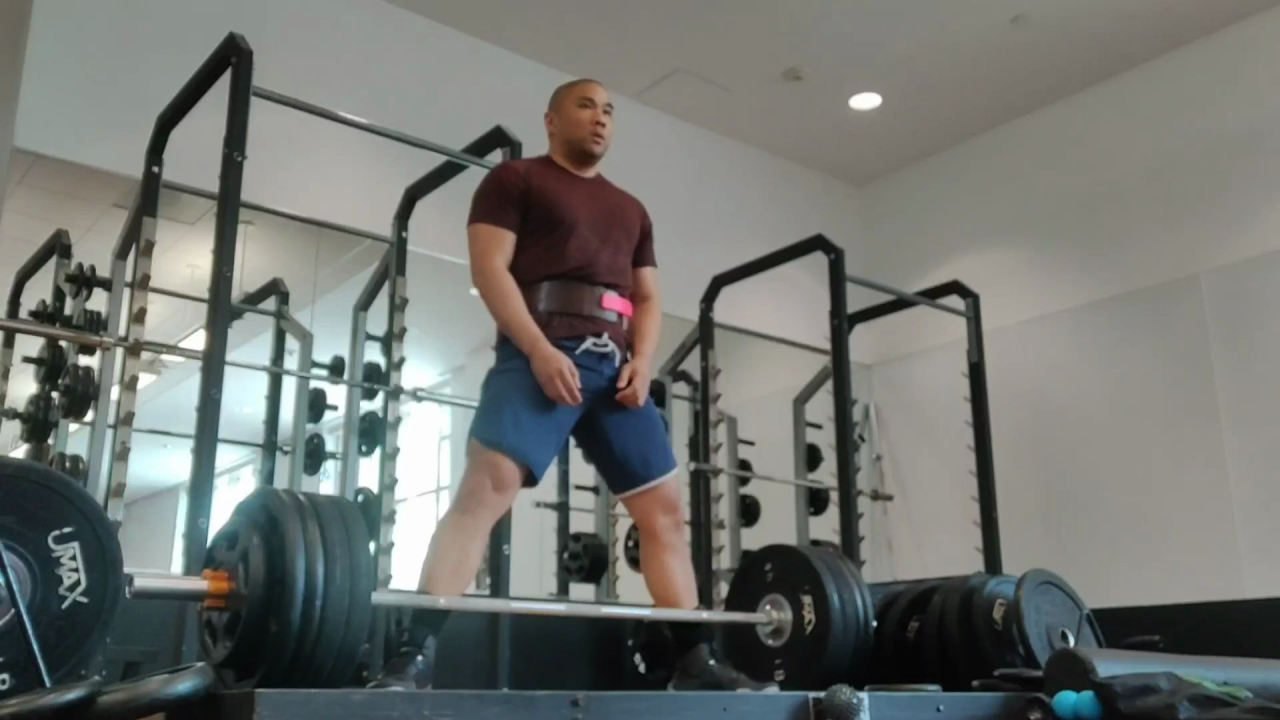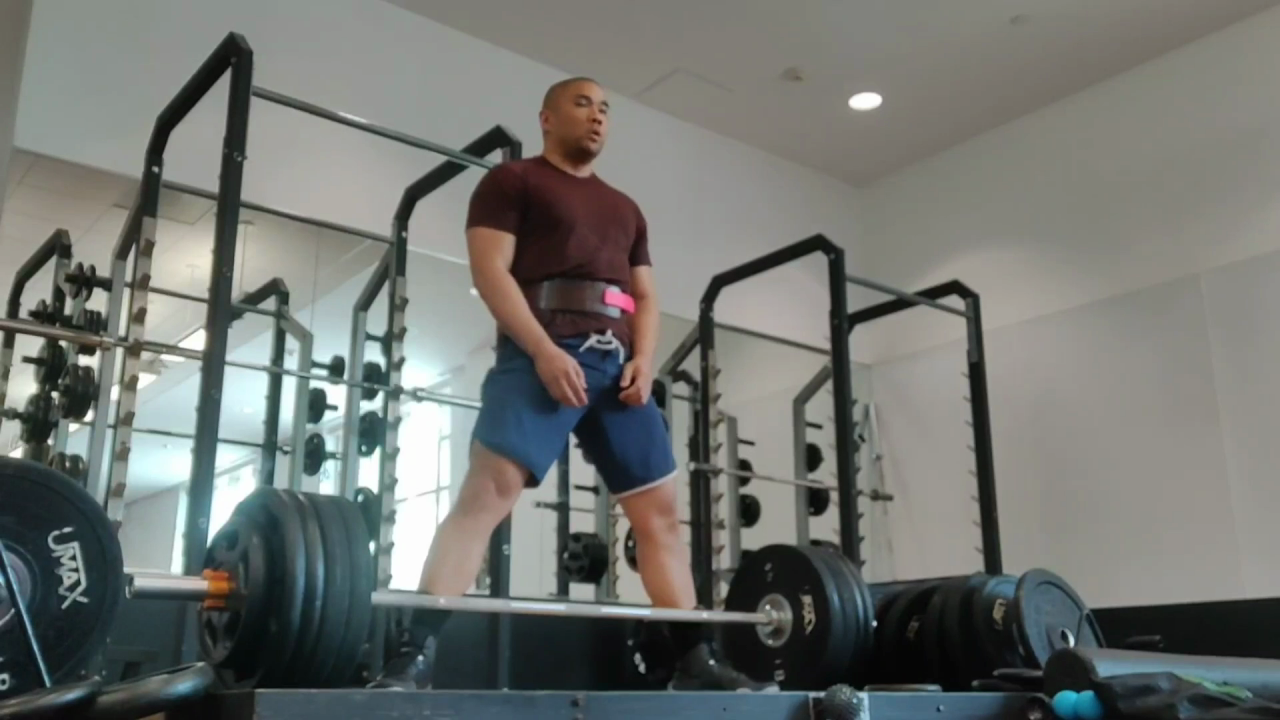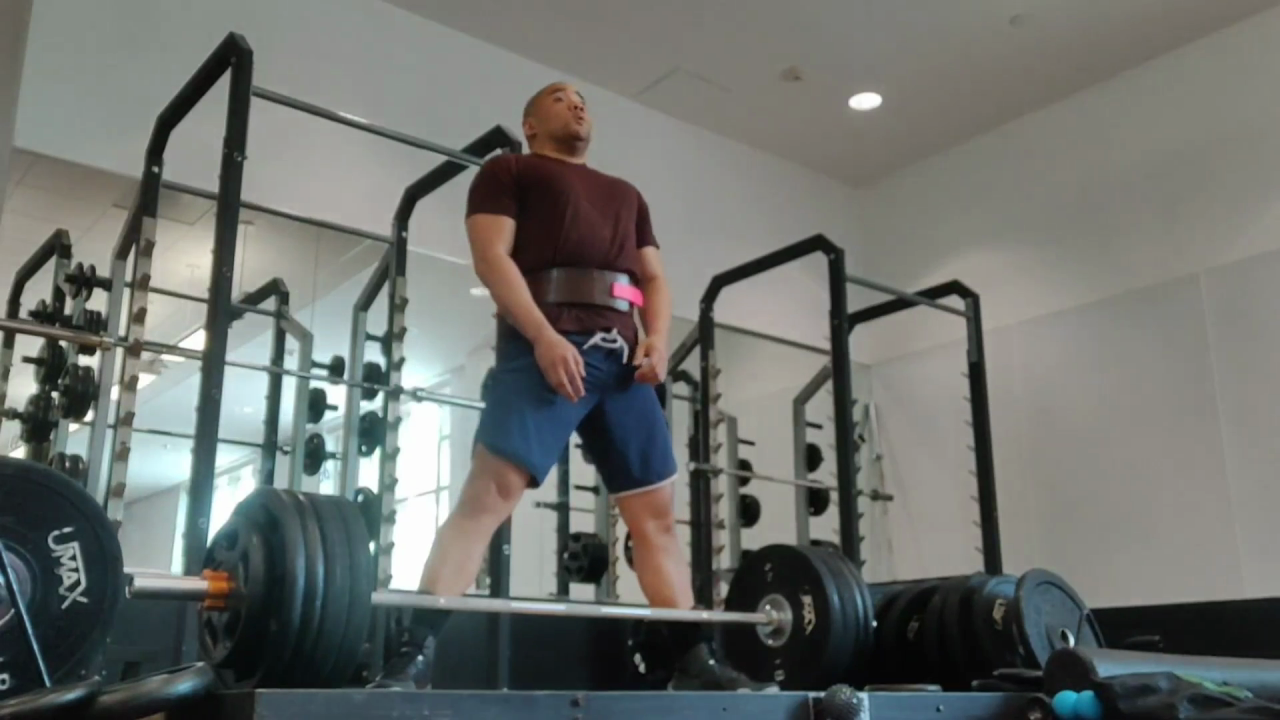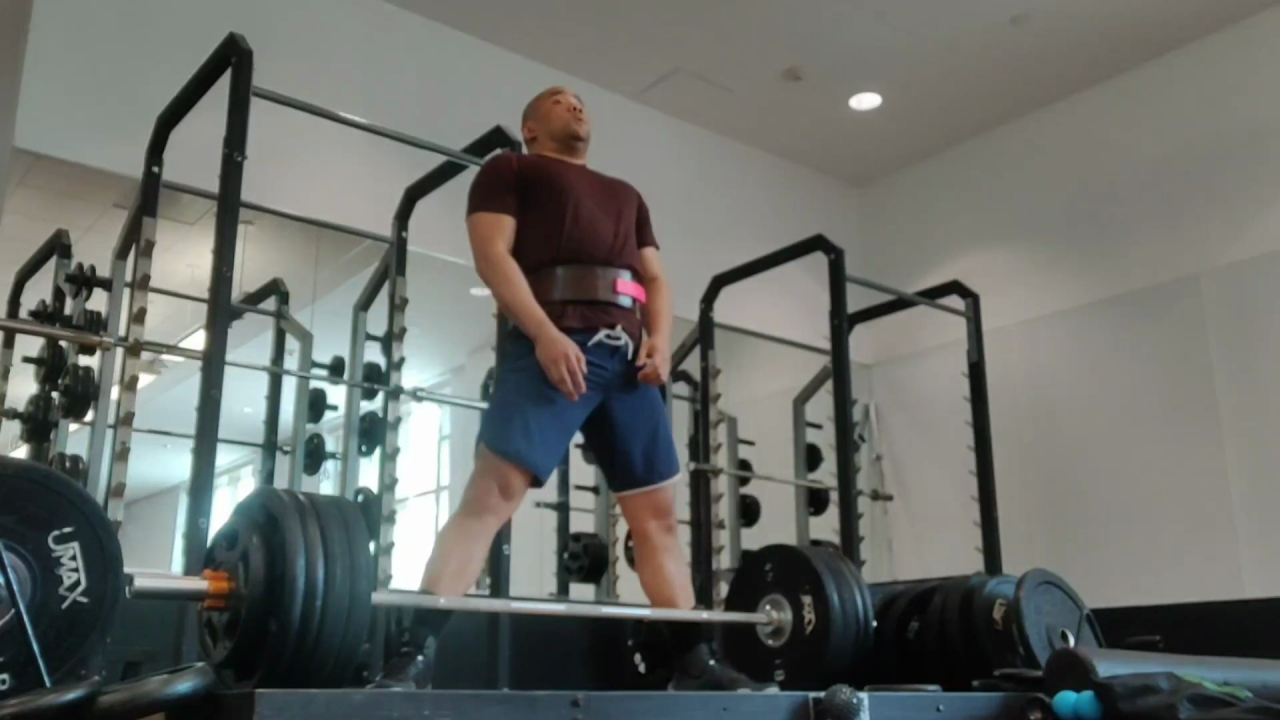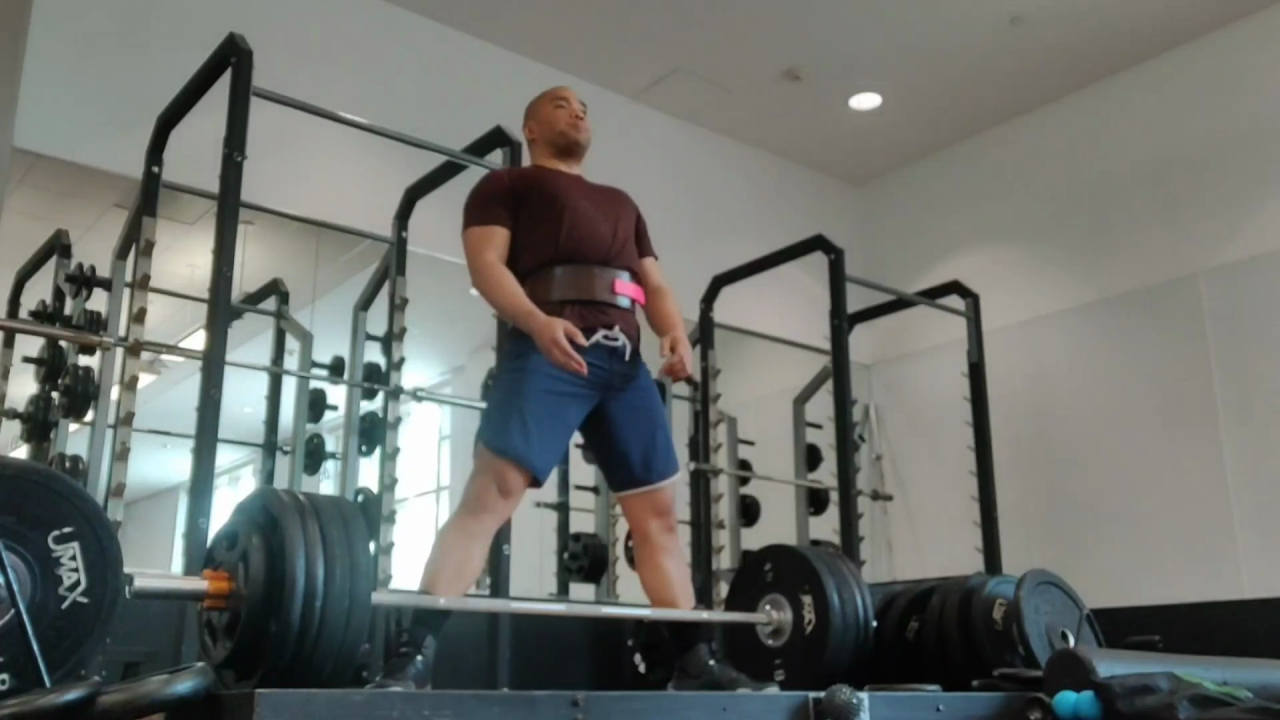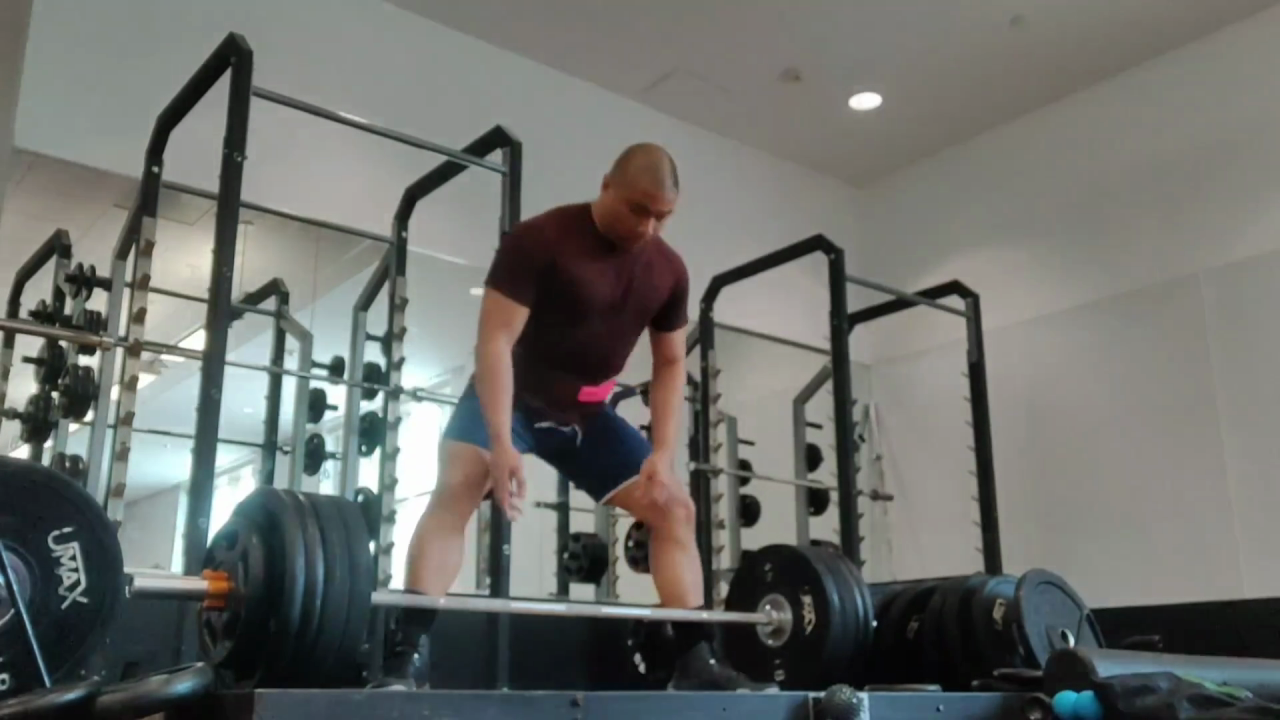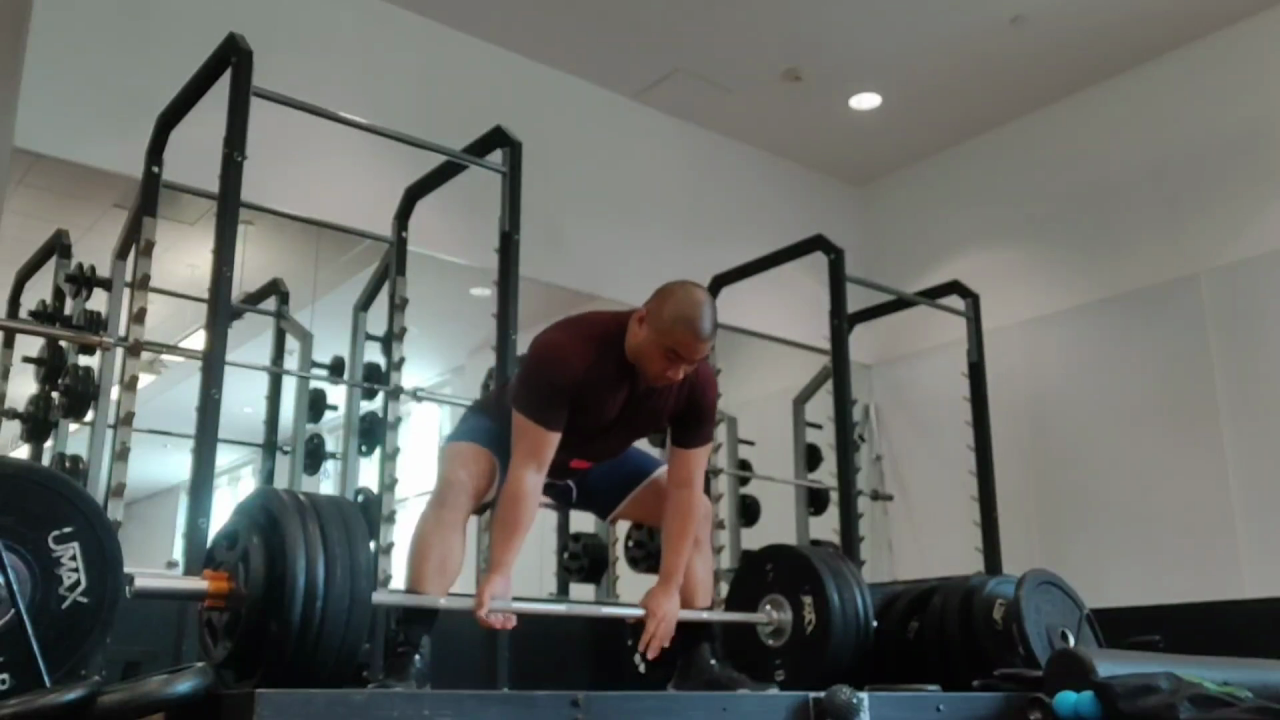
dt=0.7s
person 1, frame 1
left shoulder: (630, 209)
right shoulder: (515, 180)
left elbow: (648, 297)
right elbow: (489, 267)
left wrist: (642, 361)
right wrist: (540, 350)
left hip: (614, 365)
right hip: (540, 356)
left knee: (665, 509)
right knee: (484, 489)
left ankle: (695, 659)
right ankle: (415, 654)
person 1, frame 2
left shoulder: (624, 208)
right shoulder: (511, 181)
left elbow: (645, 296)
right elbow: (489, 270)
left wrist: (643, 359)
right wrist: (545, 351)
left hip: (616, 365)
right hip: (541, 355)
left knee: (661, 511)
right knee: (486, 491)
left ankle: (695, 660)
right ankle: (414, 655)
person 1, frame 3
left shoulder: (625, 194)
right shoulder: (508, 171)
left elbow: (654, 277)
right elbow: (491, 256)
left wrist: (657, 338)
right wrist: (543, 336)
left hip: (620, 356)
right hip: (546, 347)
left knee: (656, 512)
right knee: (487, 493)
left ankle: (694, 660)
right ankle: (412, 655)
person 1, frame 4
left shoulder: (625, 194)
right shoulder: (509, 170)
left elbow: (655, 277)
right elbow: (492, 252)
left wrist: (659, 338)
right wrist: (544, 333)
left hip: (625, 354)
right hip: (550, 346)
left knee: (659, 512)
right knee: (491, 493)
left ankle: (695, 661)
right ankle: (414, 654)
person 1, frame 5
left shoulder: (620, 203)
right shoulder: (505, 186)
left elbow: (654, 283)
right elbow: (485, 263)
left wrist: (675, 331)
right wrist: (538, 322)
left hip: (624, 357)
right hip: (547, 348)
left knee: (658, 511)
right knee: (491, 493)
left ankle: (695, 659)
right ankle: (412, 653)
person 1, frame 6
left shoulder: (668, 270)
right shoulder: (539, 240)
left elbow: (670, 362)
right elbow: (495, 340)
left wrist: (662, 450)
right wrist: (500, 442)
left hip: (588, 414)
right hip: (517, 400)
left knee: (675, 506)
right knee: (456, 489)
left ankle: (695, 658)
right ankle: (409, 654)
person 1, frame 7
left shoulder: (697, 384)
right shoulder: (566, 351)
left elbow: (685, 487)
right elbow: (529, 470)
left wrist: (669, 587)
right wrist: (499, 573)
left hip: (596, 455)
right hip: (507, 428)
left knee: (698, 510)
right knee: (456, 486)
left ankle: (698, 660)
right ankle: (410, 658)
